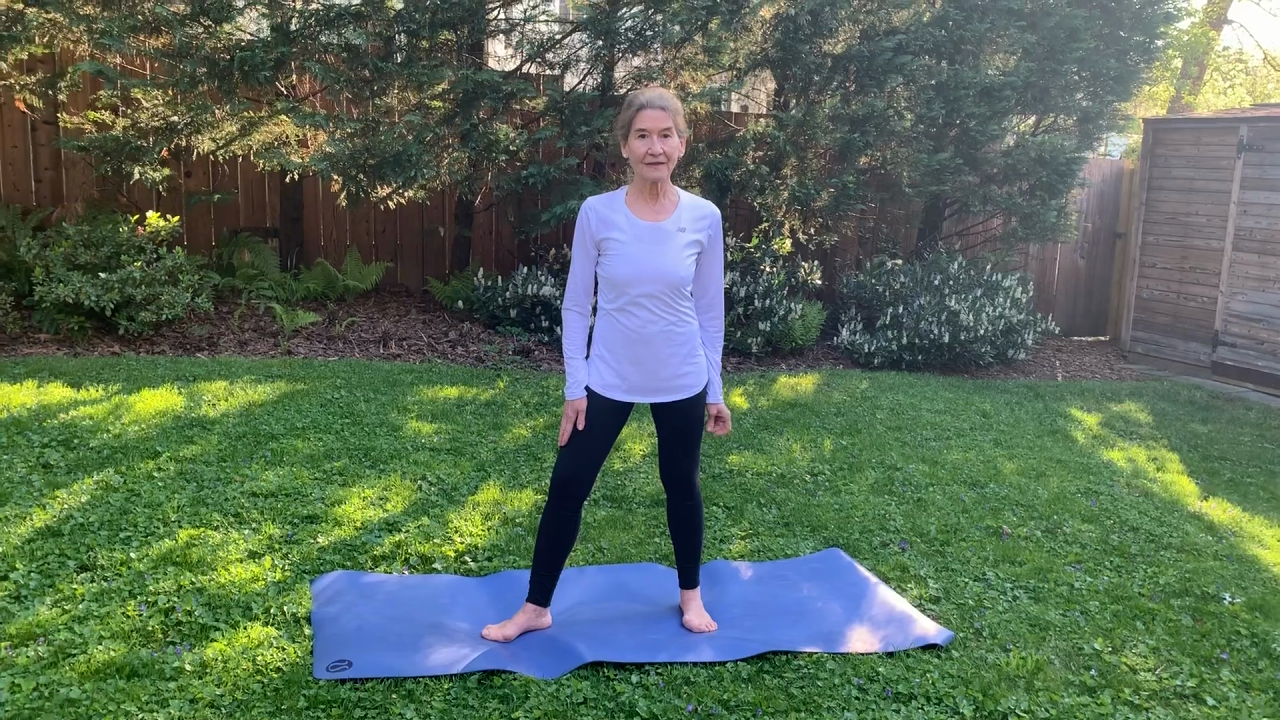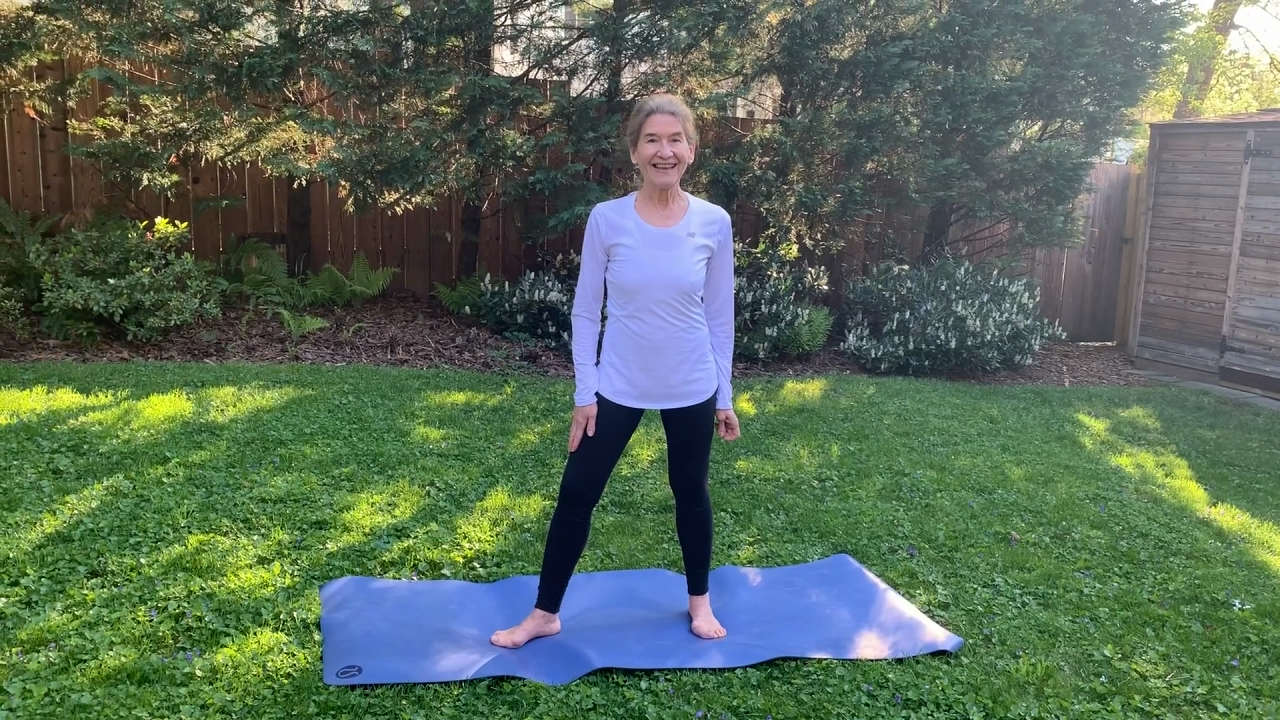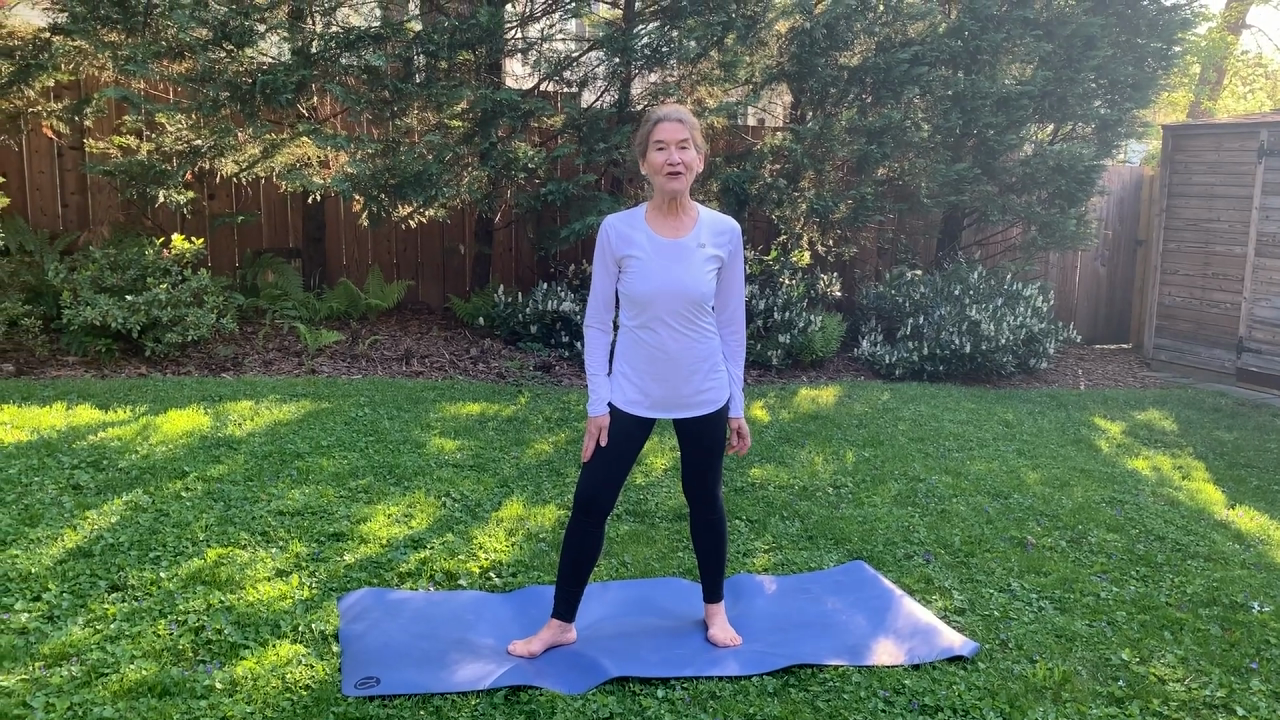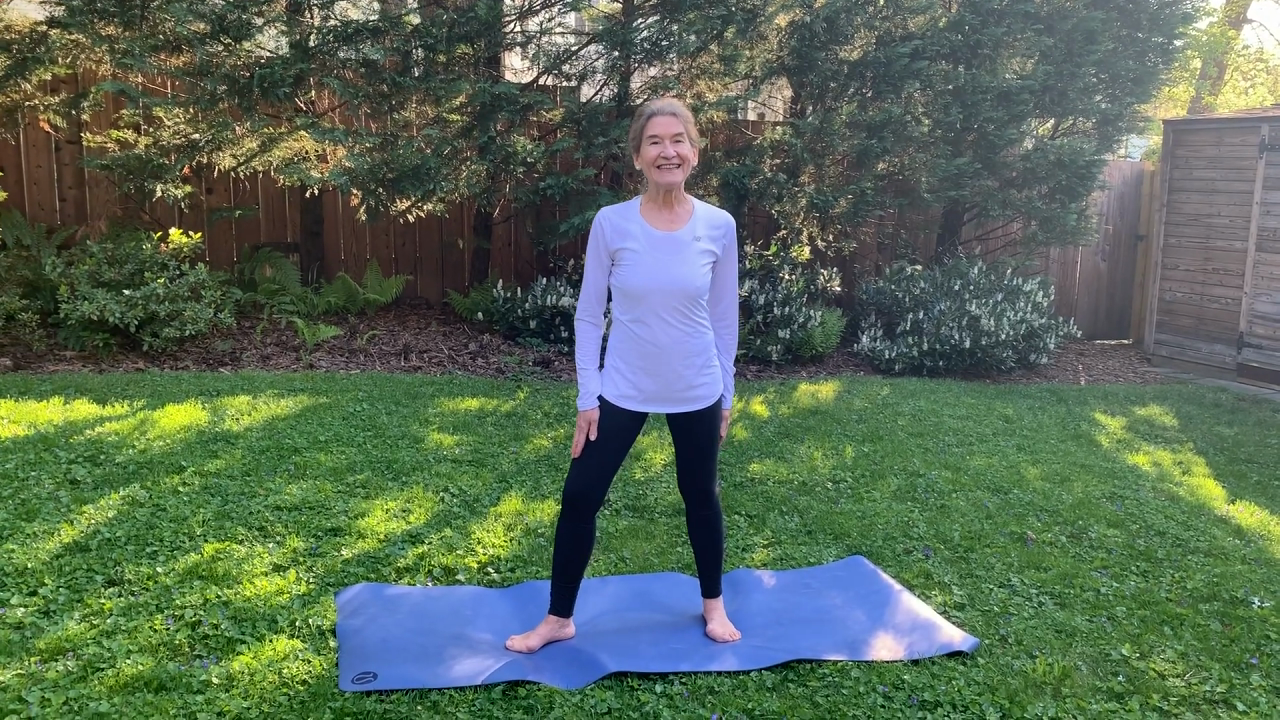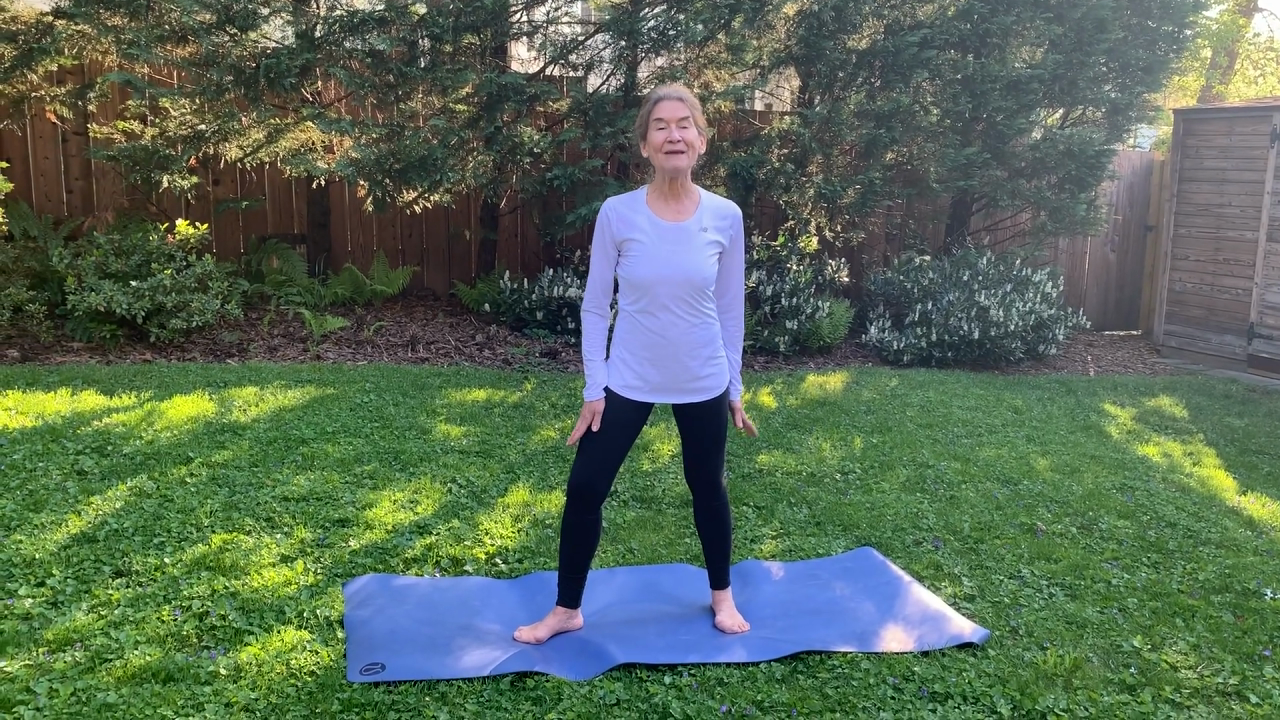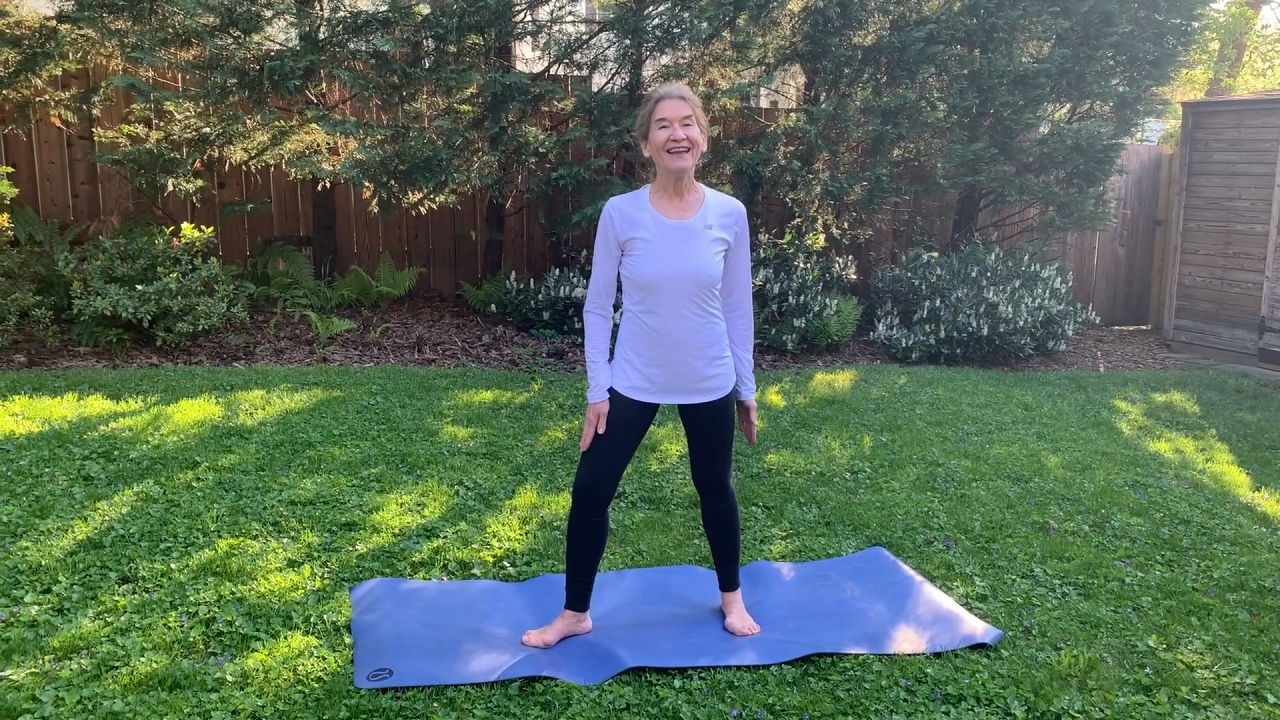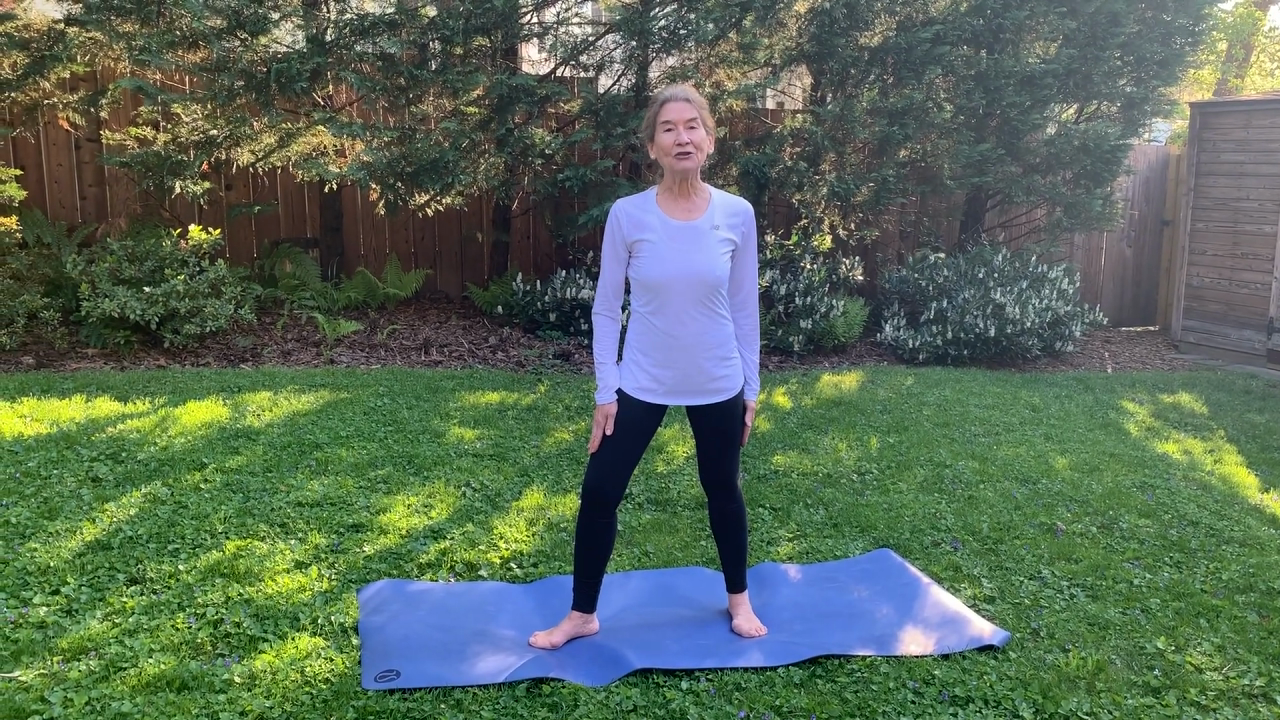
dt=0.7s
person 1, frame 1
left shoulder: (704, 217)
right shoulder: (597, 213)
left elbow: (710, 309)
right elbow: (576, 305)
left wrist: (715, 389)
right wrist: (574, 387)
left hip: (681, 381)
right hip: (609, 380)
left knee: (682, 486)
right knee: (567, 486)
left ankle: (690, 593)
right ankle: (536, 606)
person 1, frame 2
left shoulder: (714, 223)
right shoulder: (607, 219)
left elbow: (720, 315)
right elbow: (585, 311)
left wrist: (725, 396)
right wrist: (584, 392)
left hip: (691, 388)
right hip: (619, 386)
left knee: (691, 492)
right knee: (576, 492)
left ankle: (699, 600)
right ankle: (545, 613)
person 1, frame 3
left shoulder: (724, 232)
right shoulder: (616, 230)
left elbow: (731, 324)
right elbow: (598, 322)
left wrist: (736, 405)
right wrist: (597, 403)
left hip: (702, 398)
right hip: (630, 396)
left knee: (704, 501)
right knee: (590, 503)
left ankle: (714, 608)
right ankle: (561, 622)
person 1, frame 4
left shoulder: (719, 226)
right shoulder: (611, 223)
left elbow: (724, 317)
right elbow: (589, 314)
left wrist: (727, 394)
right wrist: (587, 396)
left hip: (696, 392)
right hip: (622, 390)
left knee: (701, 497)
right knee: (580, 497)
left ankle: (713, 604)
right ankle: (559, 618)
person 1, frame 5
left shoulder: (725, 217)
right shoulder: (616, 214)
left elbow: (730, 309)
right elbow: (595, 305)
left wrist: (734, 387)
right wrist: (593, 388)
left hip: (701, 383)
right hip: (628, 380)
left knee: (708, 488)
right knee: (584, 488)
left ankle: (721, 594)
right ankle: (567, 609)
person 1, frame 6
left shoulder: (729, 214)
right shoulder: (619, 213)
left elbow: (737, 307)
right elbow: (598, 305)
left wrist: (746, 385)
right wrist: (597, 389)
left hip: (709, 383)
right hip: (633, 382)
left knee: (715, 489)
right knee: (590, 491)
left ankle: (731, 597)
right ankle: (575, 613)
person 1, frame 7
left shoulder: (737, 214)
right shoulder: (626, 215)
left elbow: (745, 308)
right elbow: (607, 307)
left wrist: (751, 386)
right wrist: (605, 390)
left hip: (717, 384)
right hip: (642, 383)
left knee: (723, 491)
right knee: (599, 492)
left ankle: (738, 598)
right ankle: (582, 614)
